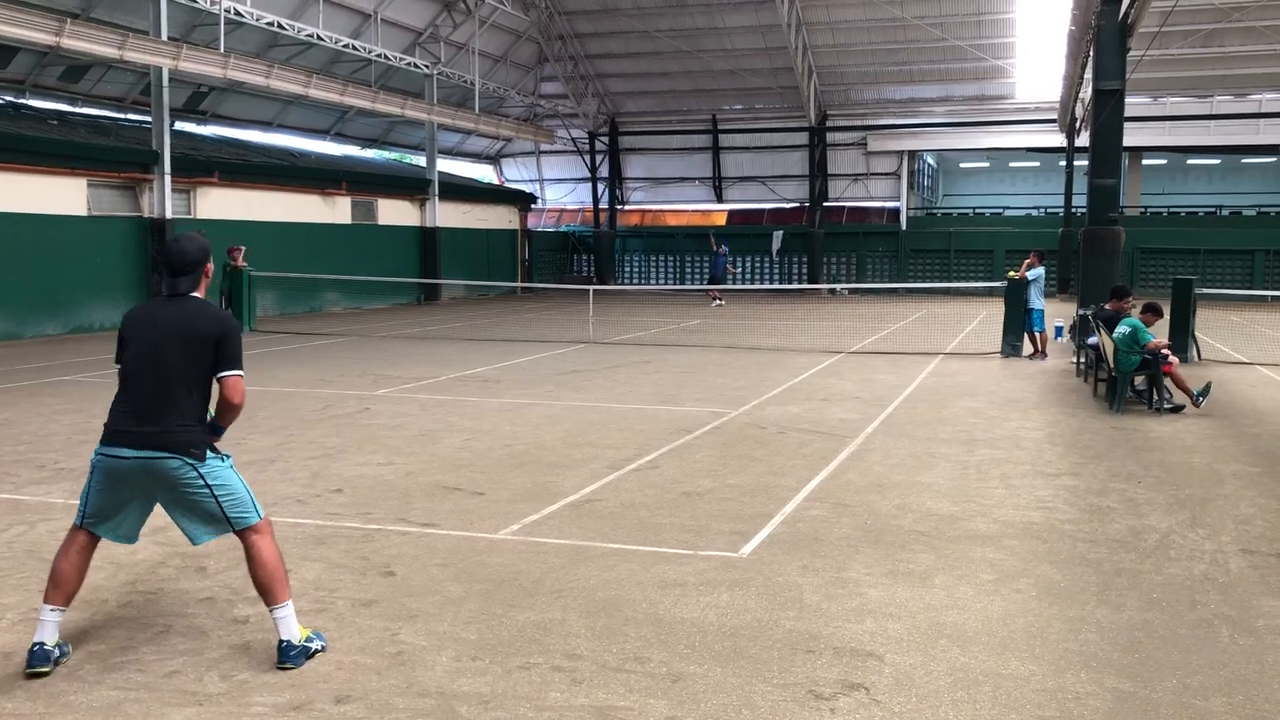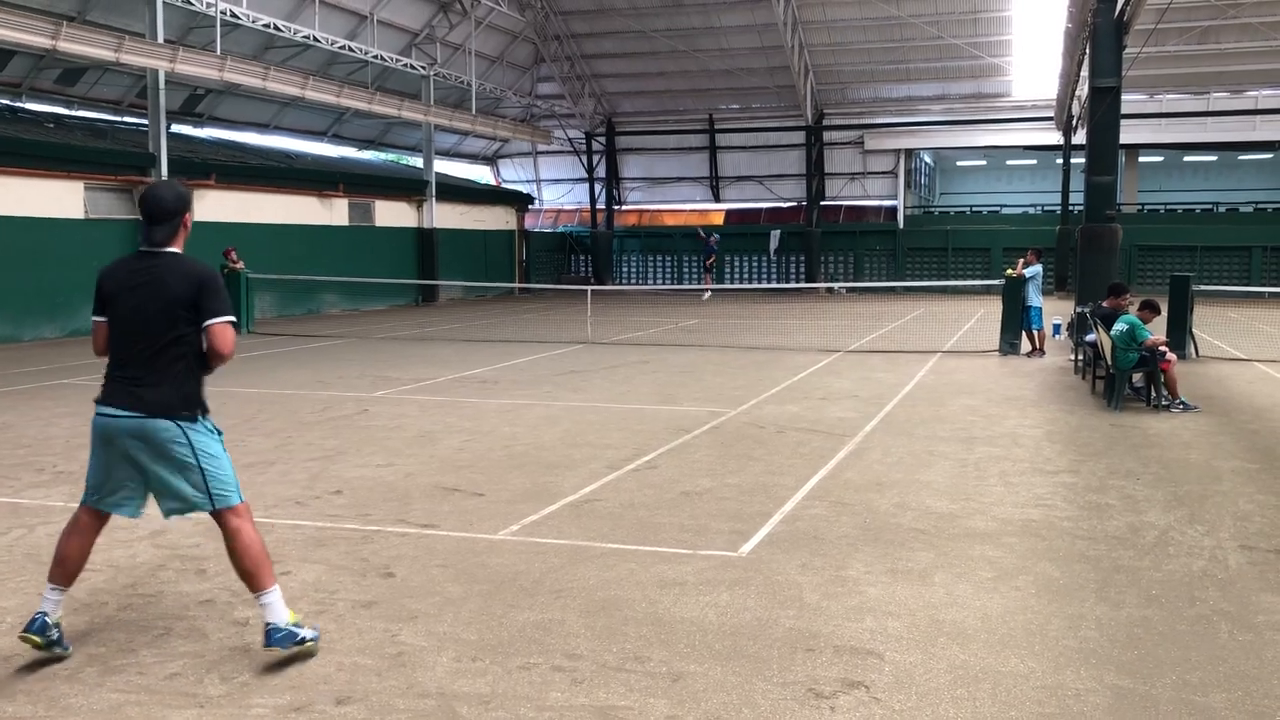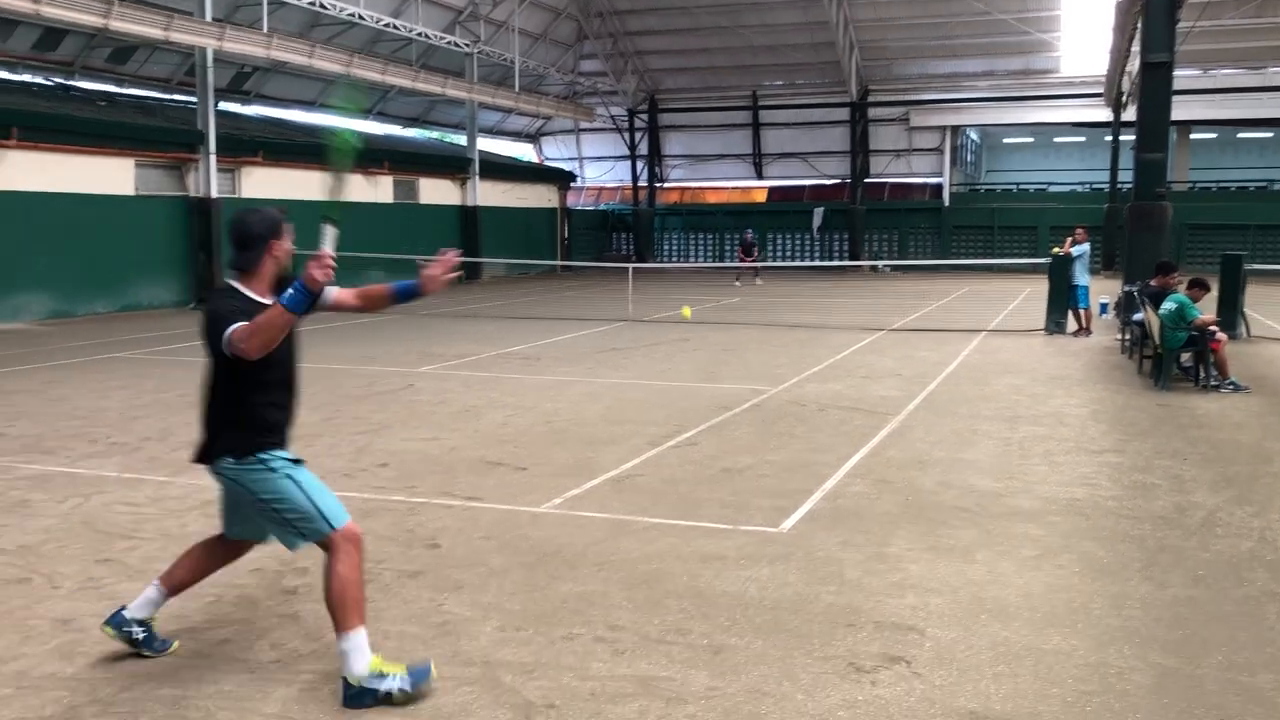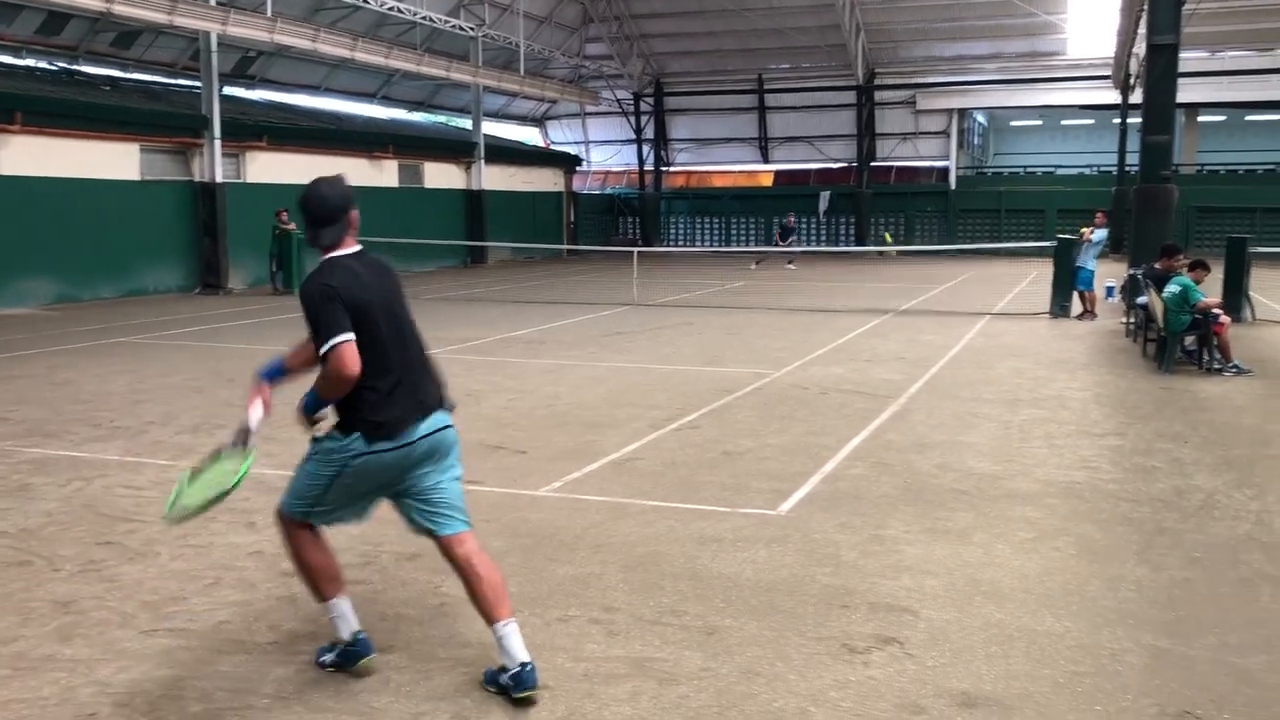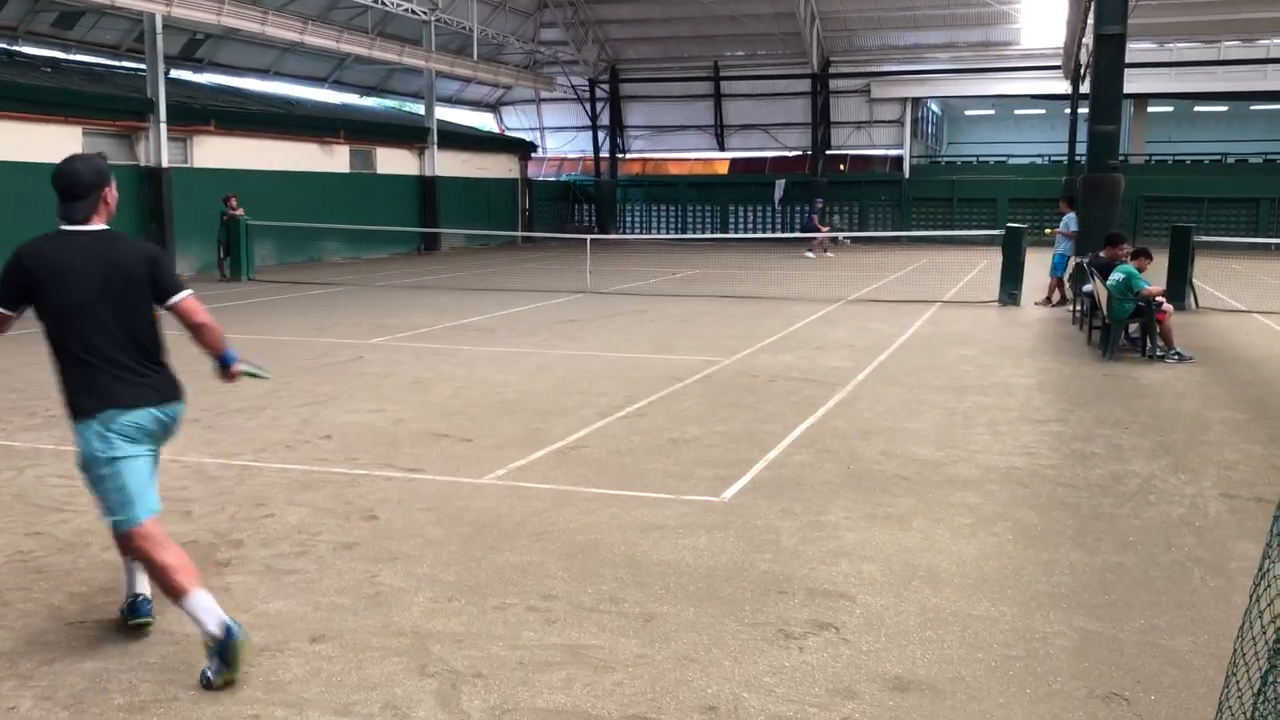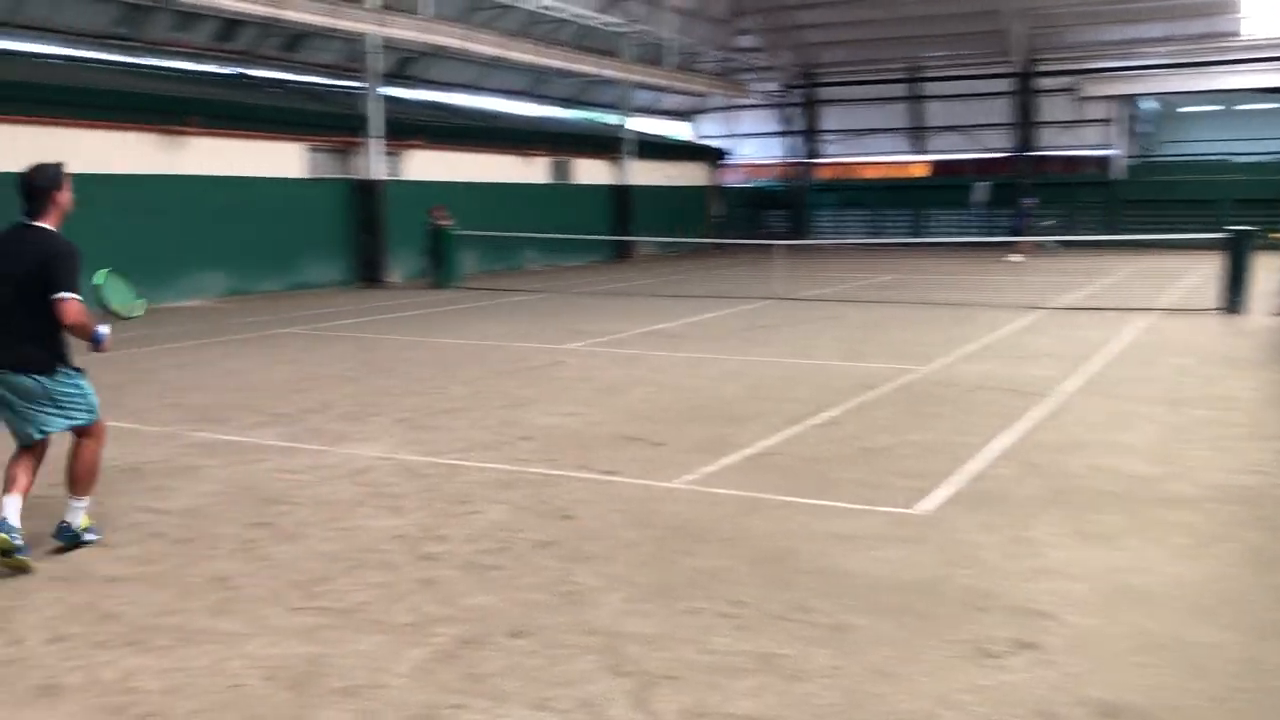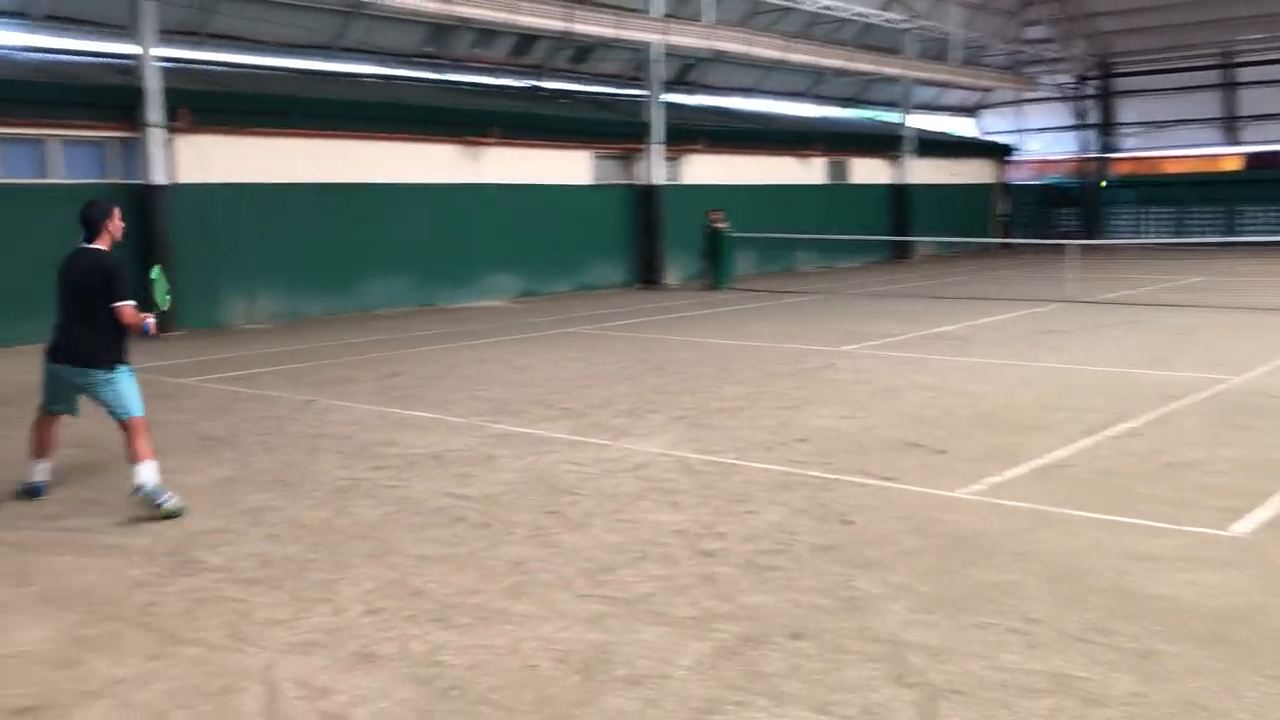
dt=0.7s
person 1, frame 1
left shoulder: (134, 318)
right shoulder: (220, 322)
right elbow: (233, 398)
right wrist: (214, 428)
left hip: (117, 447)
right hip: (182, 452)
left knee: (83, 533)
right knee: (256, 531)
left ankle: (44, 643)
right ankle: (291, 638)
person 1, frame 2
left shoulder: (111, 275)
right shoulder: (202, 277)
left elbow: (101, 345)
right elbow: (223, 348)
left hip: (114, 414)
right hip: (175, 418)
left knee: (90, 514)
right knee: (233, 516)
left ankle: (45, 619)
right ankle: (280, 622)
person 1, frame 3
left shoulder: (289, 291)
right shoulder: (223, 305)
left elbow: (354, 299)
right elbow: (253, 344)
left wrist: (417, 285)
right wrist: (300, 293)
left hip: (258, 453)
right hip: (246, 457)
left knee: (234, 539)
right knee: (344, 538)
left ankle: (133, 617)
right ankle: (362, 673)
person 1, frame 4
left shoulder: (320, 285)
right shoulder: (377, 269)
left elbow: (346, 369)
left wrist: (313, 402)
right wrist: (271, 373)
left hip: (368, 438)
right hip: (430, 428)
left knee: (297, 520)
right knee: (458, 542)
left ankle: (350, 639)
right ankle: (518, 664)
person 1, frame 5
right shoulder: (143, 255)
right elbow: (198, 320)
right wrist: (227, 360)
left hip: (106, 417)
right hip: (161, 405)
left knee: (142, 538)
right knee: (132, 507)
left ankle: (219, 631)
right ankle: (139, 600)
person 1, frame 6
right shoulder: (60, 250)
right elbow: (70, 317)
right wrist: (96, 334)
right hip: (42, 367)
right knee: (91, 429)
right ankle: (73, 524)
person 1, frame 7
left shoulder: (69, 262)
right shoulder: (110, 266)
right elbow: (128, 319)
left wrist: (136, 319)
right wrist: (146, 325)
left hip: (61, 359)
right hip: (103, 364)
left knee: (48, 414)
right knee: (136, 424)
left ankle: (36, 480)
right ankle: (149, 488)
